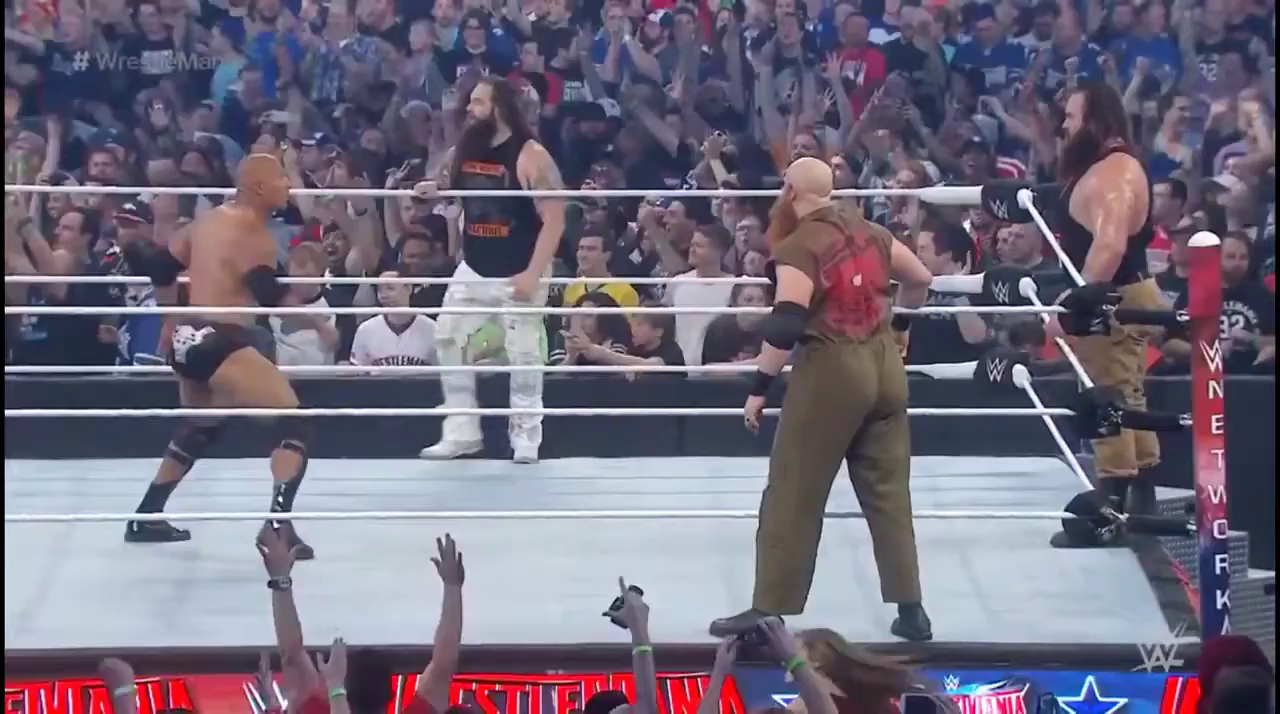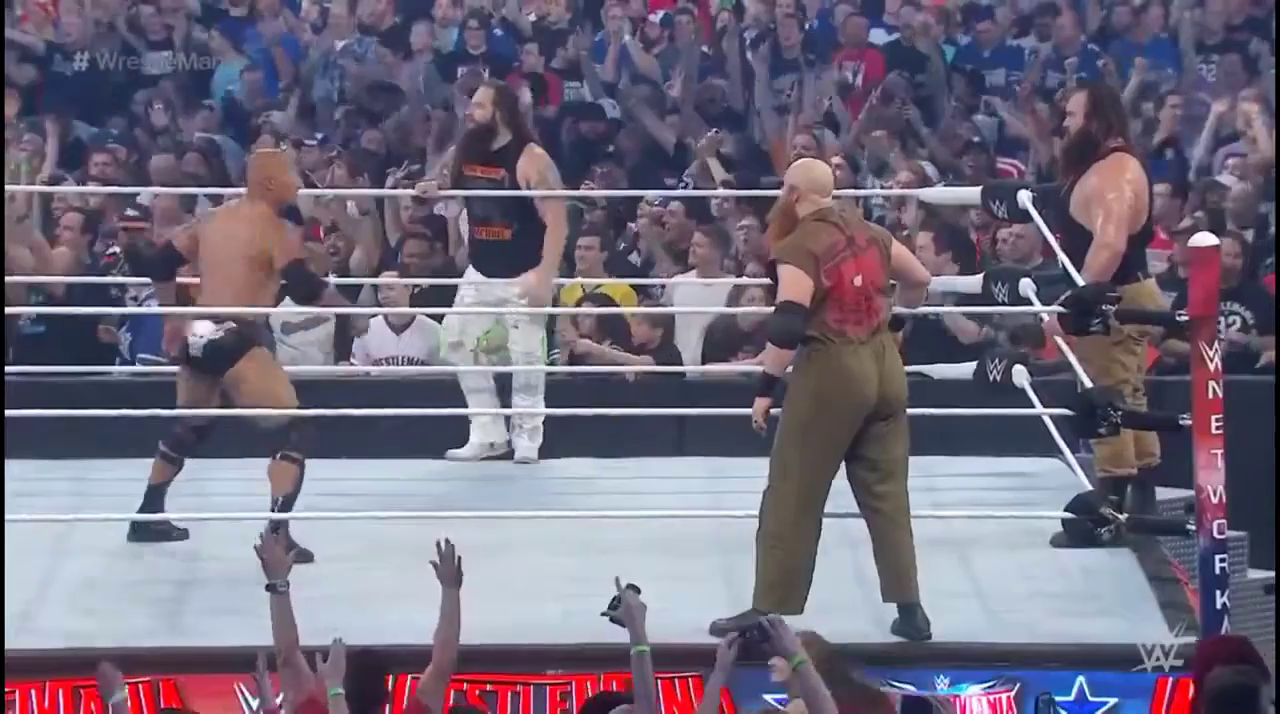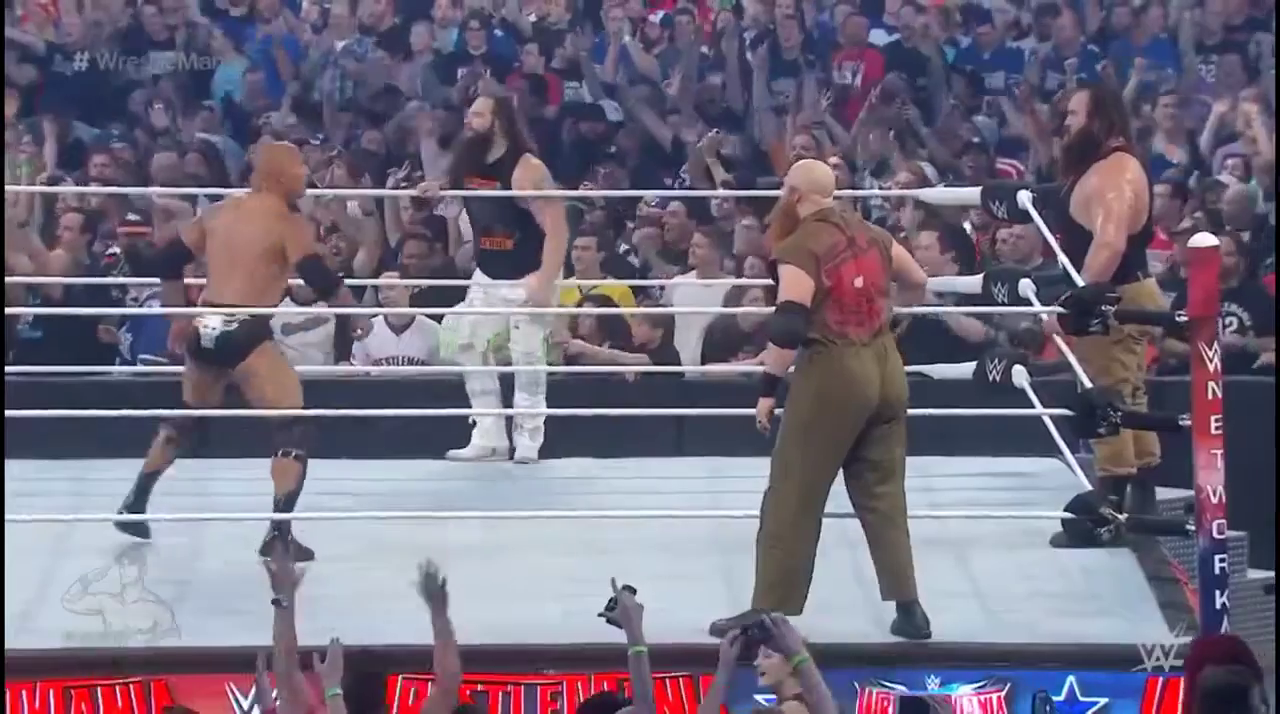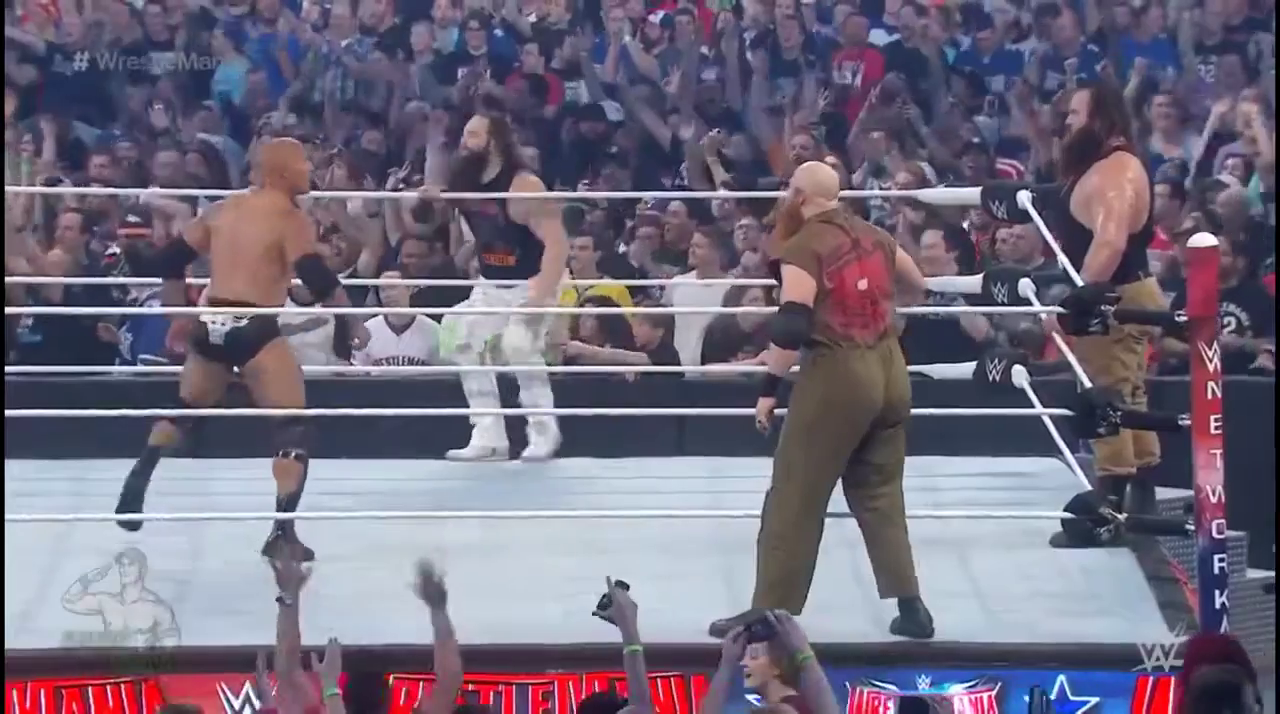
dt=0.1s
person 1, frame 1
left shoulder: (798, 245)
right shoulder: (869, 231)
left elbow: (785, 326)
right elbow: (921, 280)
left wrist: (759, 386)
right wrist: (898, 319)
left hip: (832, 370)
right hip: (884, 365)
left knee: (792, 494)
right knee: (888, 492)
left ankle: (770, 610)
right ankle: (910, 609)
person 1, frame 2
left shoulder: (799, 245)
right shoulder: (870, 232)
left elbow: (787, 326)
right elbow: (919, 281)
left wrist: (765, 387)
left hip: (832, 370)
right hip: (884, 365)
left knee: (792, 494)
right knee: (886, 492)
left ankle: (770, 610)
right ankle: (909, 609)
person 1, frame 3
left shoulder: (799, 247)
right shoulder: (872, 234)
left elbow: (789, 326)
right elbow: (917, 284)
left wrist: (768, 389)
left hip: (834, 373)
right hip: (886, 368)
left knee: (791, 496)
right knee: (883, 494)
left ankle: (771, 611)
right ankle: (909, 609)
person 1, frame 4
left shoulder: (802, 247)
right shoulder: (875, 236)
left elbow: (790, 326)
right elbow: (916, 285)
left wrist: (768, 389)
left hip: (837, 374)
right hip: (889, 371)
left knee: (794, 497)
right knee: (883, 495)
left ankle: (771, 611)
right ankle: (910, 607)
person 2, frame 1
left shoulder: (1110, 172)
right shoulder: (1111, 166)
left elbow: (1110, 245)
left hip: (1115, 299)
right hip: (1126, 295)
right knee: (1126, 398)
left ankle: (1111, 510)
right ankle: (1142, 500)
person 2, frame 2
left shoulder: (1111, 172)
right shoulder: (1110, 165)
left elbow: (1109, 244)
left hip: (1115, 299)
right hip: (1124, 295)
right knee: (1127, 398)
left ankle: (1111, 508)
right ankle: (1143, 500)
person 2, frame 3
left shoulder: (1110, 172)
right shoulder: (1112, 166)
left elbow: (1109, 244)
left hip: (1115, 300)
right hip: (1124, 295)
right knee: (1127, 398)
left ankle: (1110, 510)
right ankle: (1143, 500)
person 2, frame 4
left shoulder: (1112, 171)
right shoulder: (1110, 165)
left elbow: (1110, 243)
left hip: (1115, 299)
right hip: (1124, 295)
right knee: (1127, 398)
left ankle: (1110, 509)
right ankle: (1143, 500)
person 3, frame 1
left shoulder: (209, 221)
right shoulder: (253, 230)
left elbow: (159, 269)
right elbow: (268, 291)
left wrist: (174, 320)
left hip: (187, 340)
right hip: (222, 345)
left knee: (198, 432)
right knee: (294, 426)
left ankle: (147, 518)
right ankle: (278, 527)
person 3, frame 2
left shoulder: (212, 218)
right shoulder: (276, 227)
left elbow: (160, 263)
right elbow: (306, 285)
left wrist: (173, 321)
left hip: (195, 335)
right hip: (236, 340)
left knee: (188, 428)
right knee: (292, 432)
left ankle: (147, 517)
right ankle: (278, 535)
person 3, frame 3
left shoulder: (219, 212)
right shoulder: (290, 222)
left elbow: (168, 261)
right elbow: (322, 281)
left wrist: (180, 318)
right wrist: (357, 315)
left hip: (205, 327)
right hip: (248, 333)
left knee: (189, 418)
right knee: (291, 429)
left ankle: (137, 498)
right ankle: (279, 533)
person 3, frame 4
left shoulder: (223, 210)
right shoulder: (292, 219)
left elbow: (171, 260)
right elbow: (319, 280)
left wrist: (180, 317)
right wrist: (354, 322)
left hip: (211, 323)
right hip: (255, 330)
left knee: (185, 409)
right knee: (292, 428)
left ankle: (139, 478)
right ankle: (282, 534)
person 4, frame 1
left shoulder: (531, 156)
right shoulder: (463, 151)
left elbow: (554, 220)
right elbow: (447, 182)
left wrist: (535, 274)
right wrist: (432, 188)
left hip: (519, 274)
right hip: (472, 270)
left knee: (524, 353)
right knee: (448, 341)
left ankle: (526, 437)
right ankle: (460, 433)
person 4, frame 2
left shoulder: (532, 159)
right shoulder: (464, 152)
left elbow: (557, 222)
right elbow: (447, 180)
left wrist: (545, 276)
right wrist: (434, 187)
left hip: (524, 275)
right hip: (479, 271)
left knee: (526, 353)
right knee: (459, 344)
left ankle: (526, 437)
right ankle: (489, 435)
person 4, frame 3
left shoulder: (527, 169)
right shoulder: (466, 164)
left elbow: (557, 229)
left wrist: (545, 285)
right wrist: (432, 191)
left hip: (529, 277)
right hip: (487, 276)
left knee: (526, 353)
right knee: (467, 346)
left ankle: (528, 437)
right ankle: (489, 438)
person 4, frame 4
left shoulder: (523, 185)
right shoulder: (465, 180)
left elbow: (557, 241)
left wrist: (544, 292)
right wrist: (430, 198)
left hip: (531, 283)
right hip: (492, 283)
left knee: (518, 346)
right knee: (463, 346)
left ankle: (543, 431)
right ankle: (489, 438)
